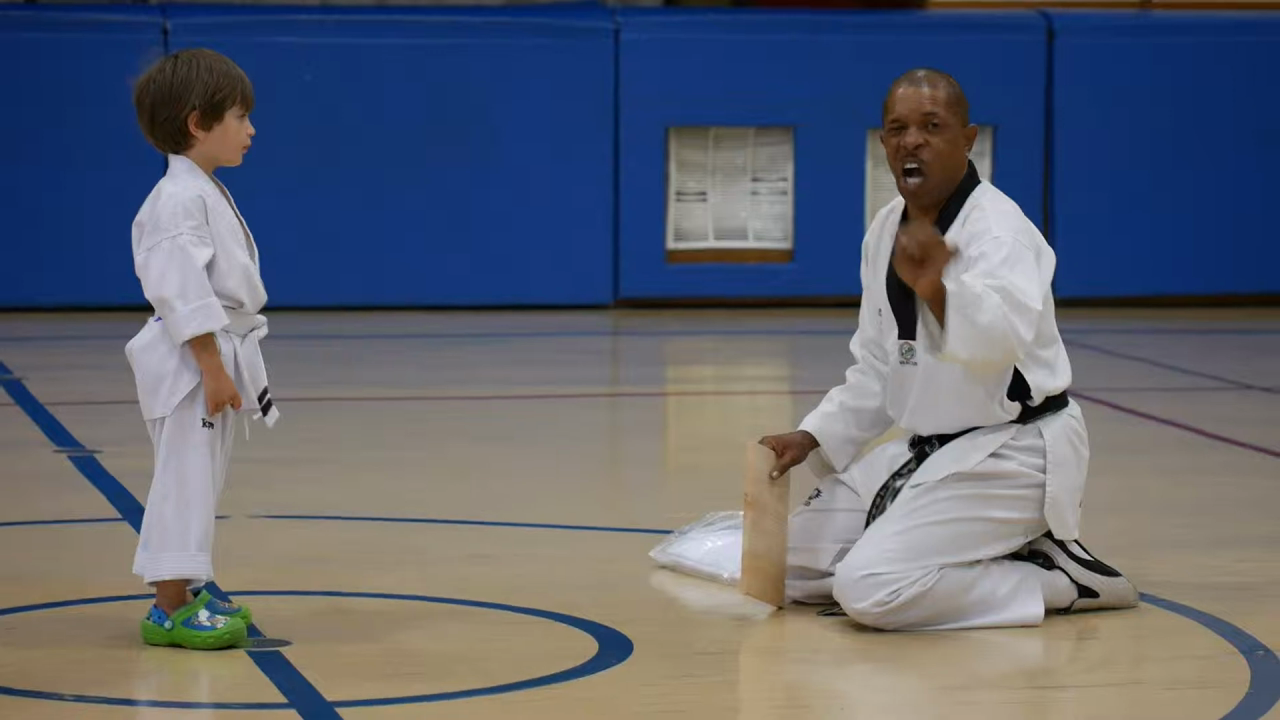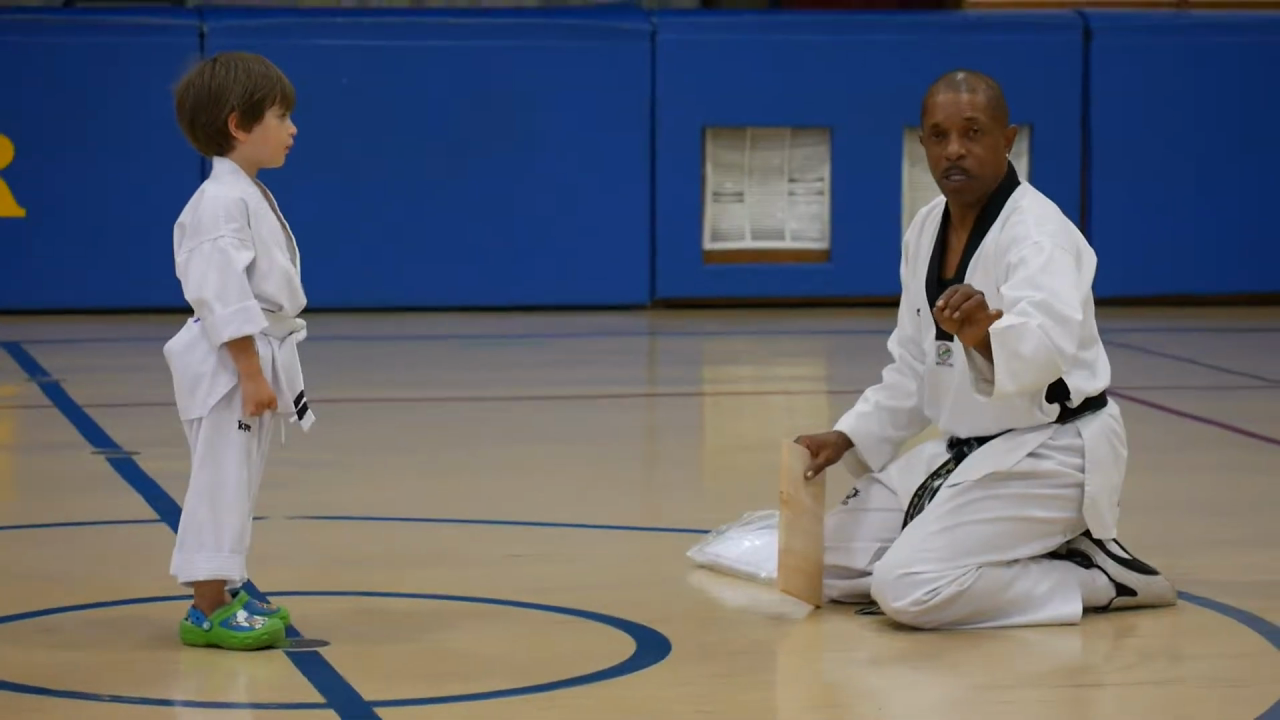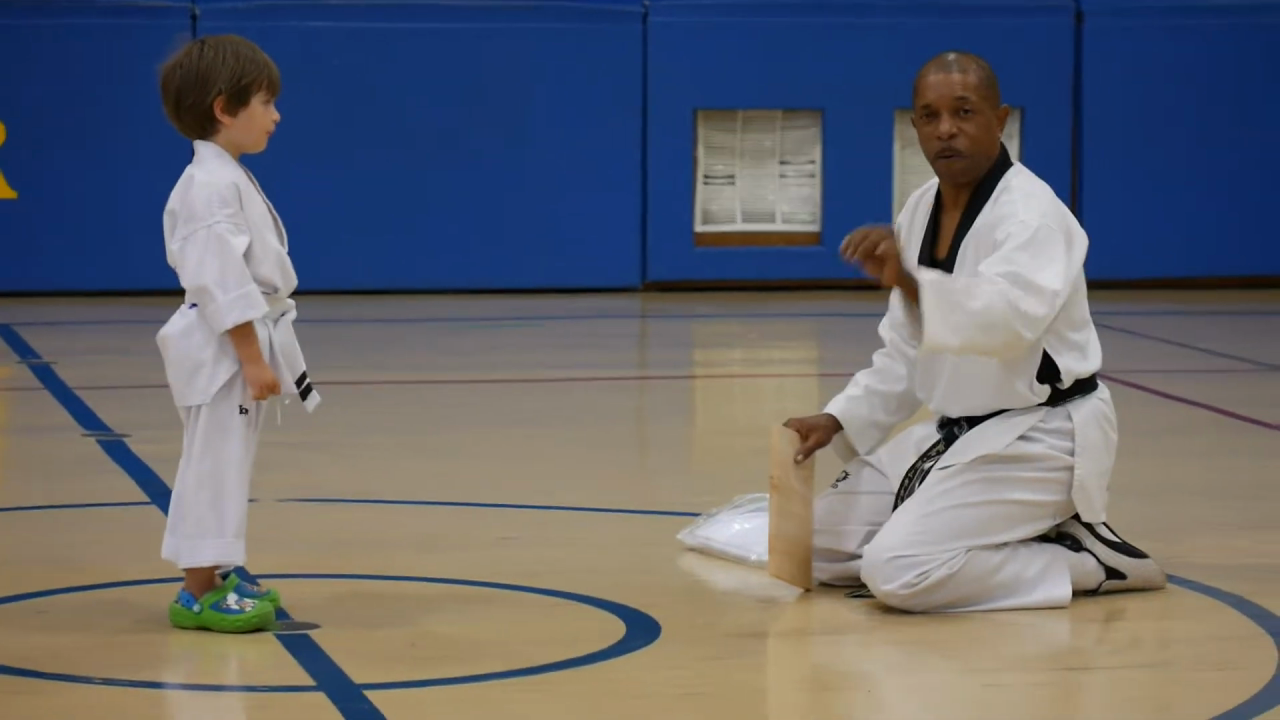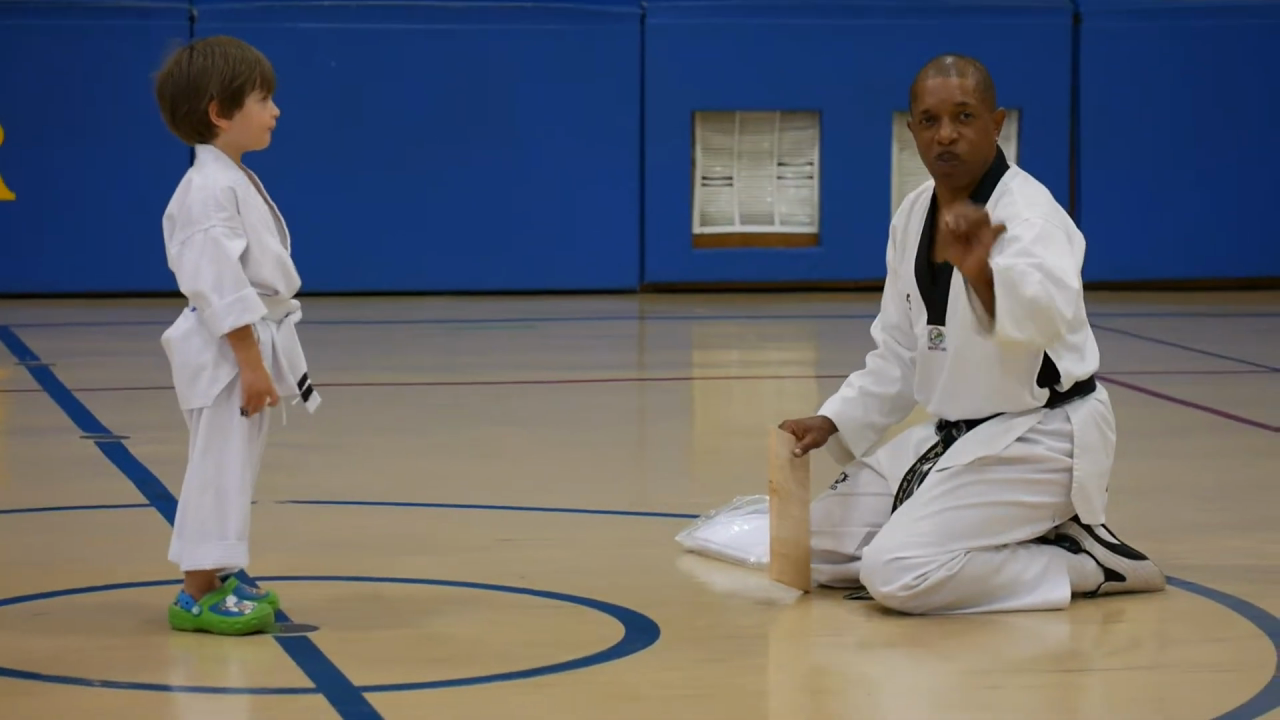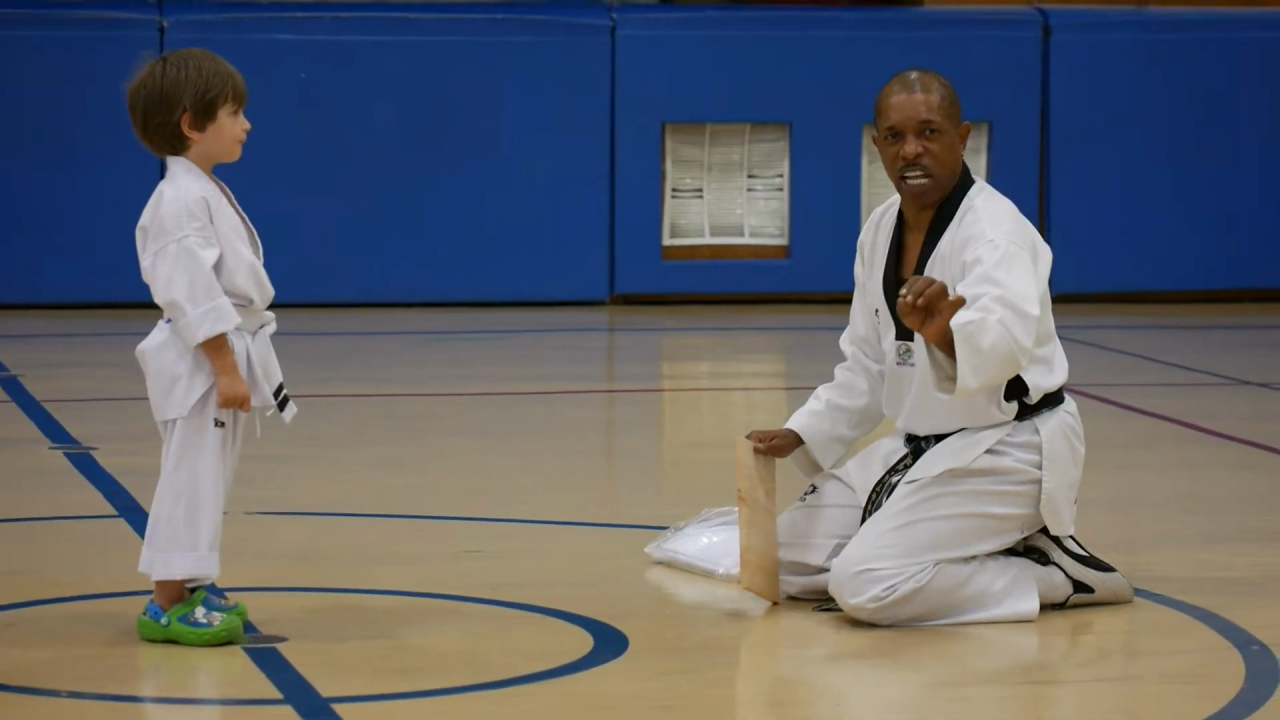
dt=0.7s
person 1, frame 1
left shoulder: (205, 193)
right shoulder: (180, 199)
right elbow: (182, 295)
right wrist: (212, 369)
left hip: (213, 361)
right hip: (191, 362)
left knee: (200, 477)
right knee: (185, 478)
left ankle: (187, 592)
right ankle: (170, 609)
person 1, frame 2
left shoulder: (250, 196)
right shoulder: (222, 201)
right elbow: (223, 297)
right wrist: (252, 373)
left hip: (254, 362)
right hip: (229, 363)
left knee: (239, 480)
right knee: (221, 481)
left ankle: (226, 591)
right ankle: (208, 609)
person 1, frame 3
left shoulder: (228, 178)
right shoulder: (211, 185)
right elbow: (220, 282)
left wrist: (258, 354)
right wrist: (252, 357)
left hip: (241, 347)
right hip: (222, 348)
left knee: (226, 464)
right knee: (214, 464)
left ankle: (216, 576)
right ankle: (198, 593)
person 1, frame 4
left shoulder: (235, 181)
right shoulder: (209, 188)
right elbow: (219, 288)
right wrist: (251, 363)
left hip: (250, 346)
right hip: (227, 351)
left knee: (235, 465)
right knee: (219, 467)
left ankle: (219, 577)
right ankle: (198, 594)
person 1, frame 5
left shoulder: (207, 192)
right shoulder: (181, 200)
right elbow: (192, 295)
right wrist: (225, 368)
left hip: (223, 359)
right hip: (201, 362)
left knee: (208, 477)
right knee: (190, 477)
left ankle: (191, 588)
right ankle: (166, 604)
person 2, frame 1
left shoulder: (998, 227)
right shoulder: (886, 227)
left elbow: (993, 345)
right elbow: (880, 369)
left wrist: (930, 286)
right wrist: (814, 437)
left hip: (1016, 452)
right hip: (931, 448)
left knee: (879, 597)
right knee: (796, 569)
left ankle: (1060, 576)
right ankle: (1011, 562)
person 2, frame 2
left shoulder: (1038, 232)
right shoulder: (926, 228)
left elbow: (1044, 347)
right elbow: (913, 367)
left wrist: (984, 334)
right wrist: (848, 436)
left hip: (1048, 453)
right hip: (963, 449)
left knee: (909, 591)
right knee: (833, 565)
left ankle: (1096, 576)
right ankle: (1036, 556)
person 2, frame 3
left shoulder: (1032, 212)
right shoulder: (920, 209)
left elbow: (1012, 318)
right elbow: (905, 349)
left wrist: (908, 283)
right wrist: (839, 420)
left hip: (1041, 438)
right hip: (958, 431)
left knee: (897, 573)
right knee: (825, 547)
left ankle: (1088, 559)
right ankle: (1034, 539)
person 2, frame 4
left shoulder: (1028, 212)
right shoulder: (913, 215)
left elbow: (1048, 313)
right elbow: (899, 351)
left wrist: (980, 271)
right wrist: (833, 421)
left hip: (1039, 438)
right hip: (953, 433)
left knee: (895, 575)
right knee: (823, 548)
left ankle: (1084, 561)
right ankle: (1026, 542)
person 2, frame 5
left shoulder: (995, 231)
right shoulder: (881, 228)
left elbow: (1005, 341)
right elbow: (867, 366)
left wrist: (944, 331)
right wrist: (799, 435)
left hip: (1006, 451)
right hip: (922, 444)
left knee: (865, 587)
right knee: (789, 562)
left ankle: (1053, 574)
right ankle: (993, 552)
